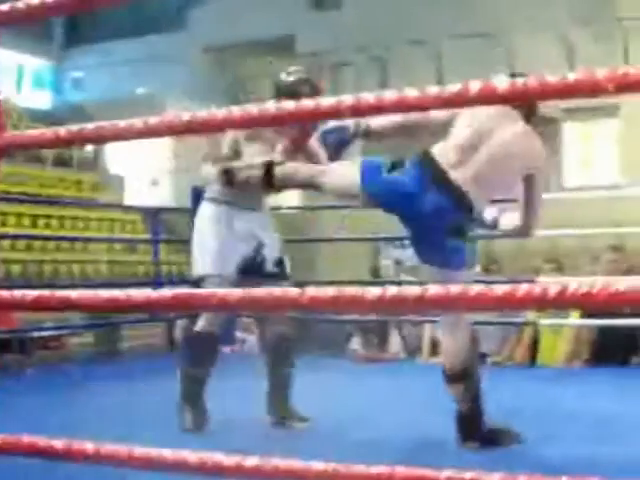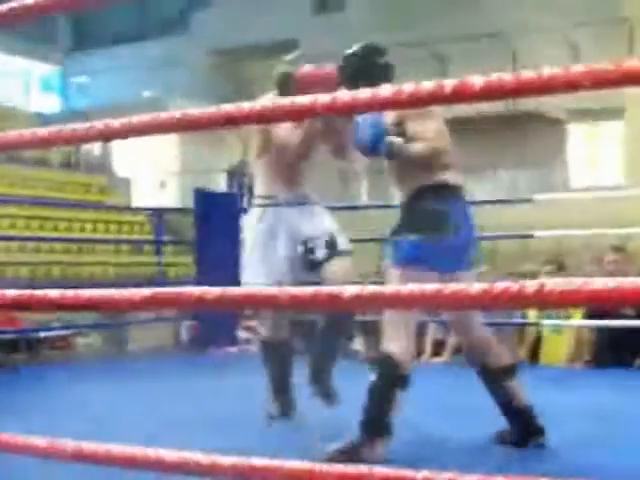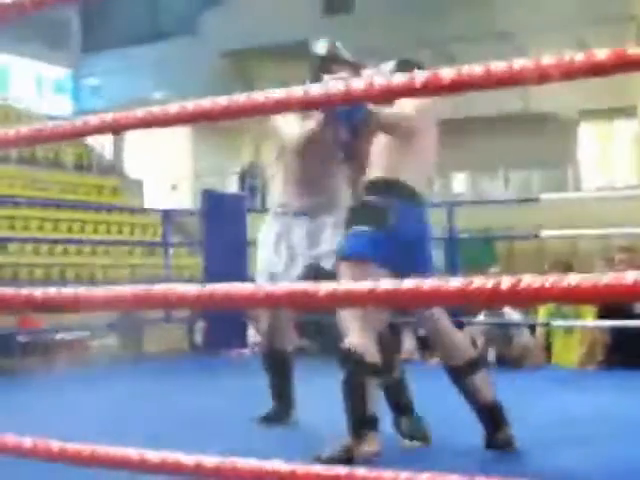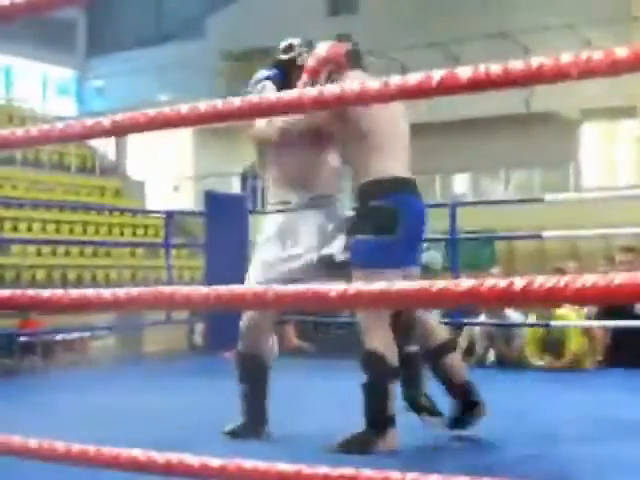
dt=0.5s
person 1, frame 1
left shoulder: (479, 106)
right shoulder: (535, 151)
left elbow: (414, 122)
right elbow: (526, 225)
left wrist: (354, 128)
right wrist: (492, 218)
left hip: (410, 179)
right hip: (444, 217)
left knee: (321, 173)
right knee: (457, 323)
left ankle: (250, 176)
right ankle: (473, 428)
person 1, frame 2
right shoulder: (393, 107)
left elbow: (441, 152)
left wrist: (384, 141)
left hip: (433, 214)
right hip: (452, 214)
left knee: (398, 325)
right knee: (469, 324)
left ankle: (373, 440)
right ankle: (525, 424)
person 1, frame 3
left shoulder: (416, 101)
right shoulder: (422, 121)
left elbow: (403, 123)
left wrist: (360, 108)
left hip: (383, 208)
right hip: (411, 215)
left knee: (355, 318)
right knee: (438, 324)
left ankle: (363, 436)
right ankle: (498, 426)
person 1, frame 4
left shoulder: (343, 85)
left elbow: (287, 125)
left hip: (382, 206)
right hip: (405, 201)
left knee: (373, 319)
right knee: (408, 310)
left ankle: (380, 430)
right ankle: (465, 396)
person 2, frame 1
left shoulder: (293, 131)
right wrist: (296, 140)
left hip: (257, 218)
right hip: (221, 213)
left ankle: (280, 403)
right ankle: (191, 401)
person 2, frame 2
left shoulder: (322, 110)
left elbow: (347, 152)
right elbow: (297, 148)
right wrist: (317, 113)
left hip: (309, 211)
right hip: (270, 215)
left knee: (344, 282)
right knee: (274, 311)
left ankle: (321, 370)
right ankle: (282, 398)
person 2, frame 3
left shoulder: (348, 124)
right shoulder: (288, 108)
left elbow: (358, 179)
right elbow: (296, 143)
right wrist: (327, 112)
left hip: (327, 223)
right hip: (283, 223)
right knee: (270, 322)
left ankle: (401, 410)
right ankle: (282, 403)
person 2, frame 4
right shoulder: (264, 113)
right elbow: (278, 132)
left hip: (330, 217)
right hip: (285, 223)
right knee: (255, 319)
right ankle: (253, 415)
